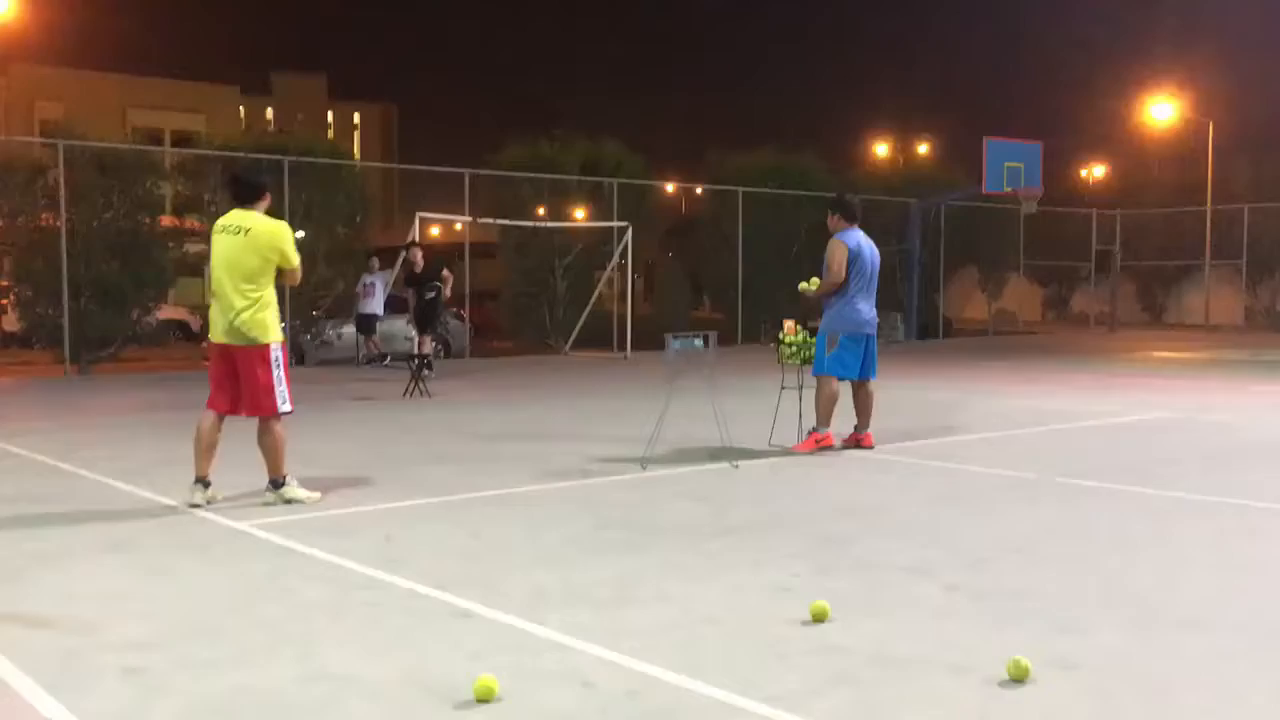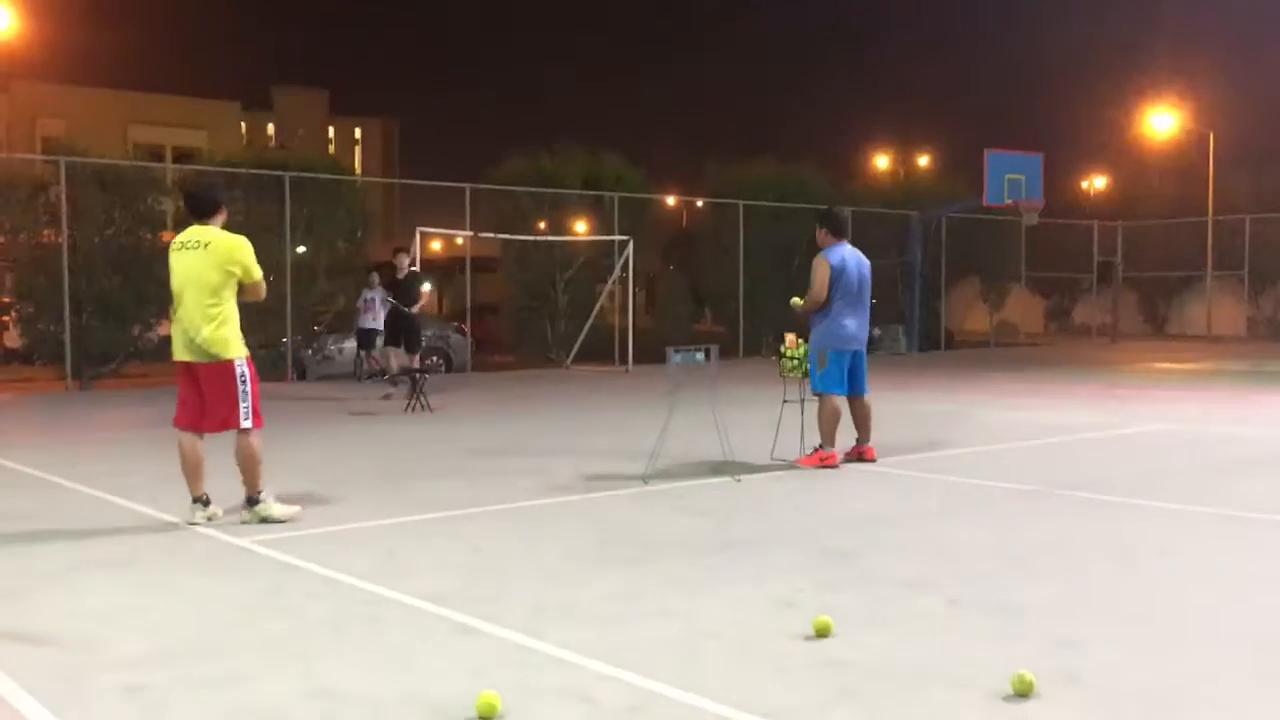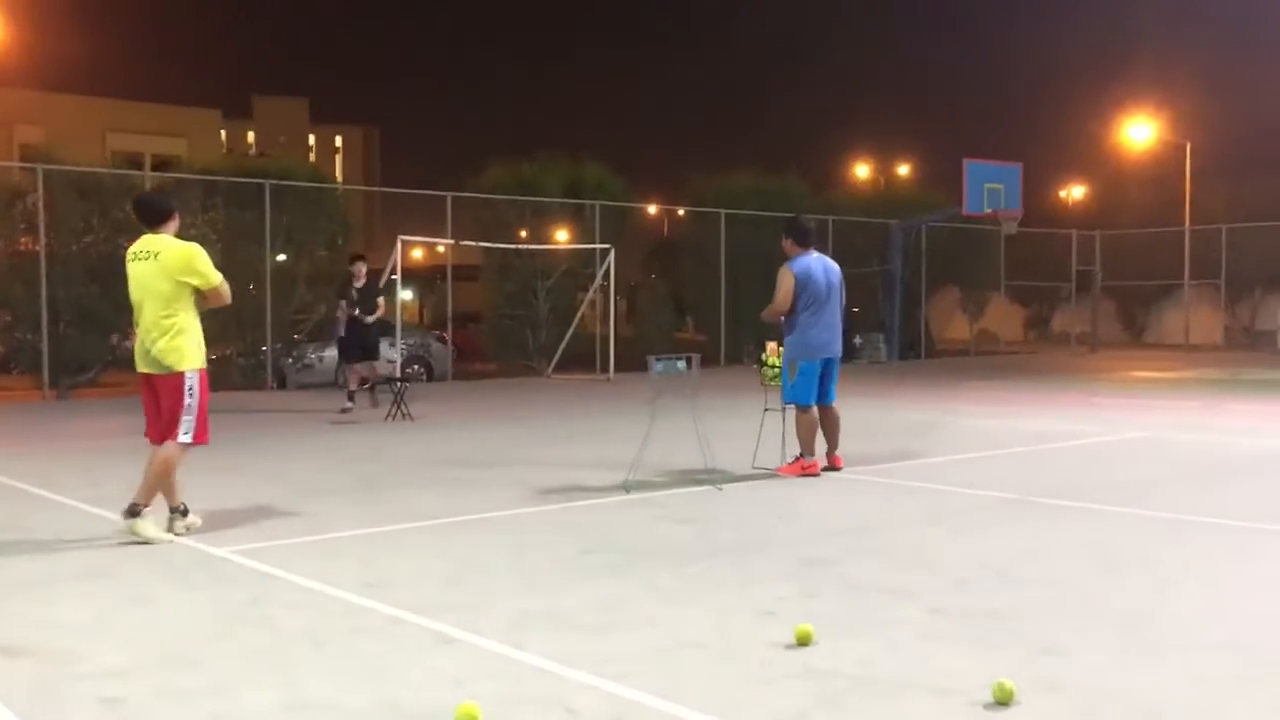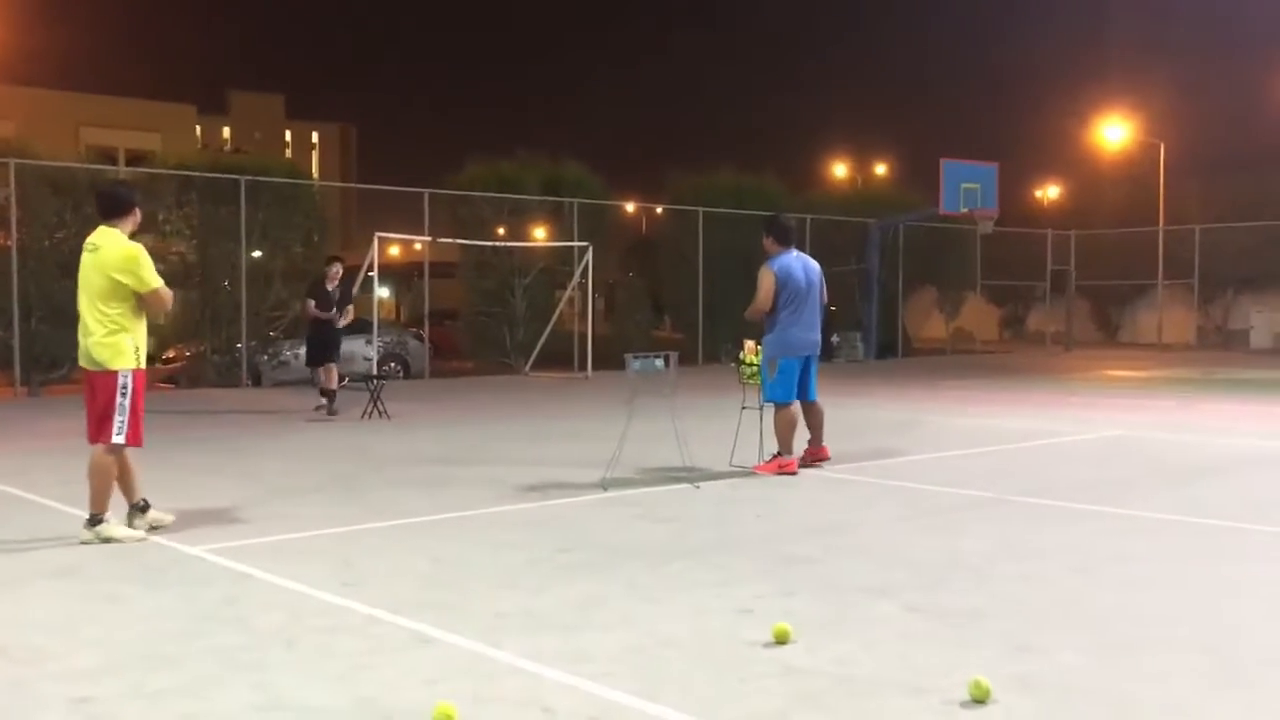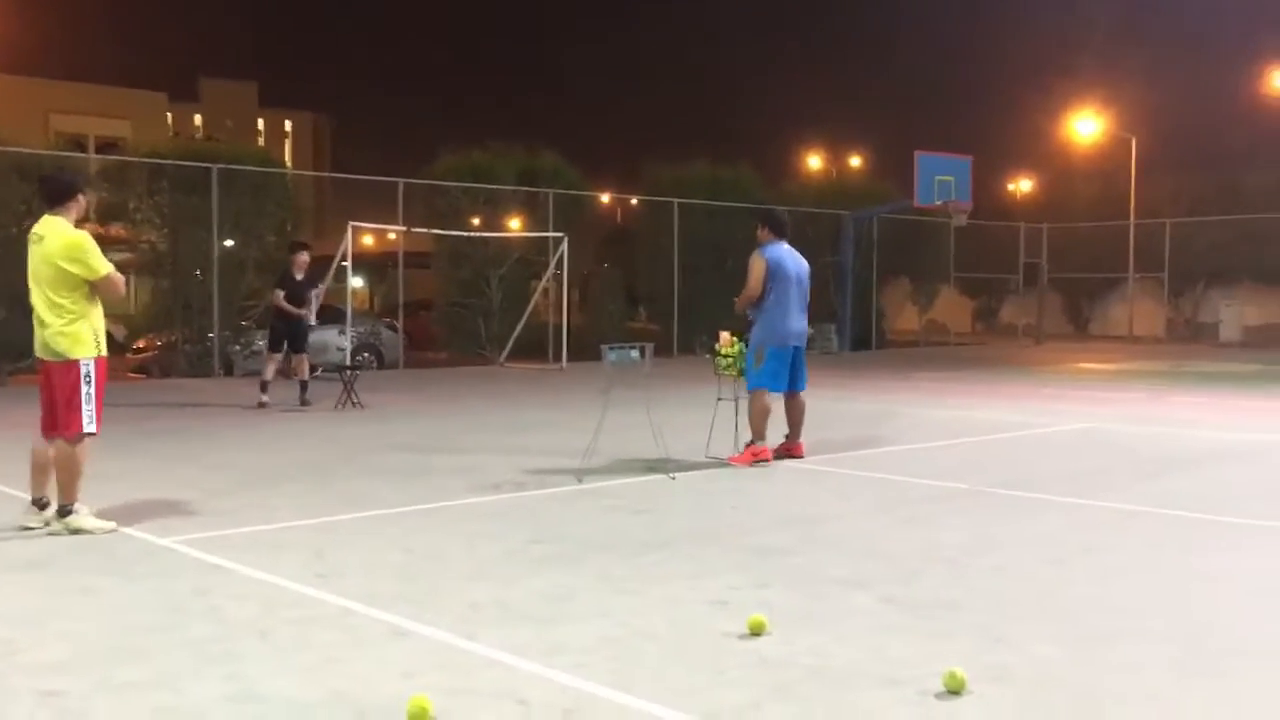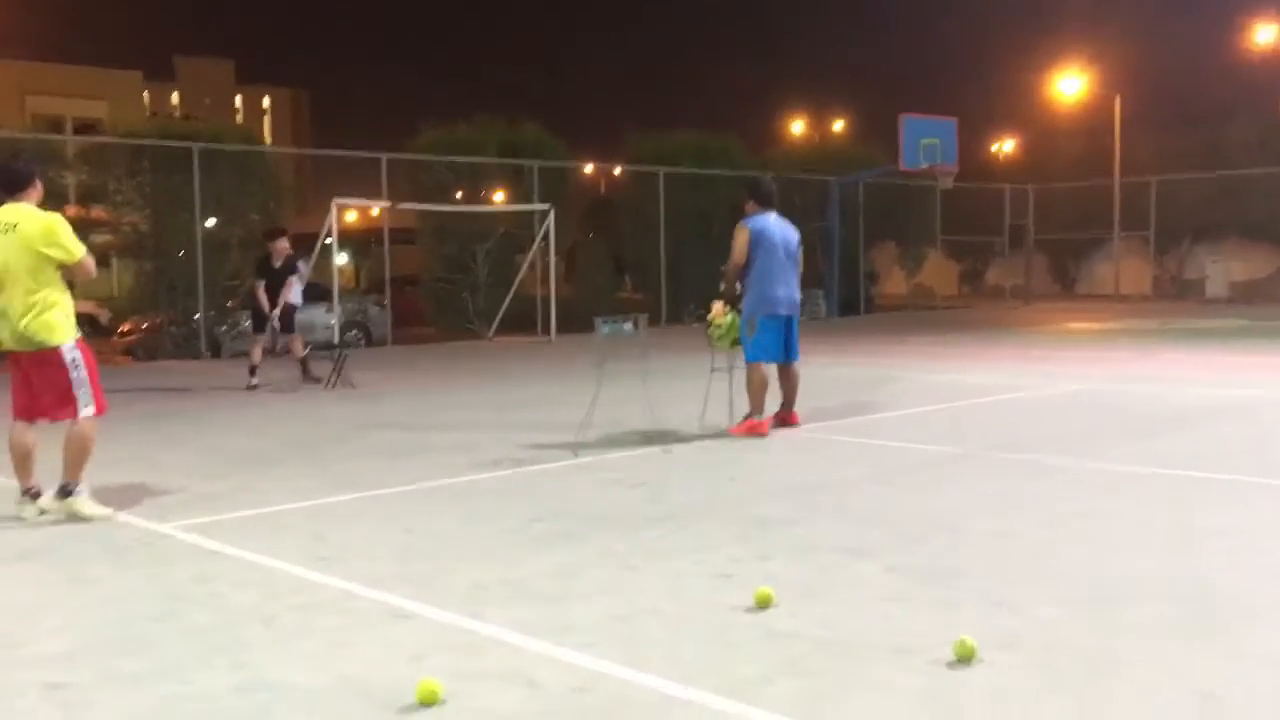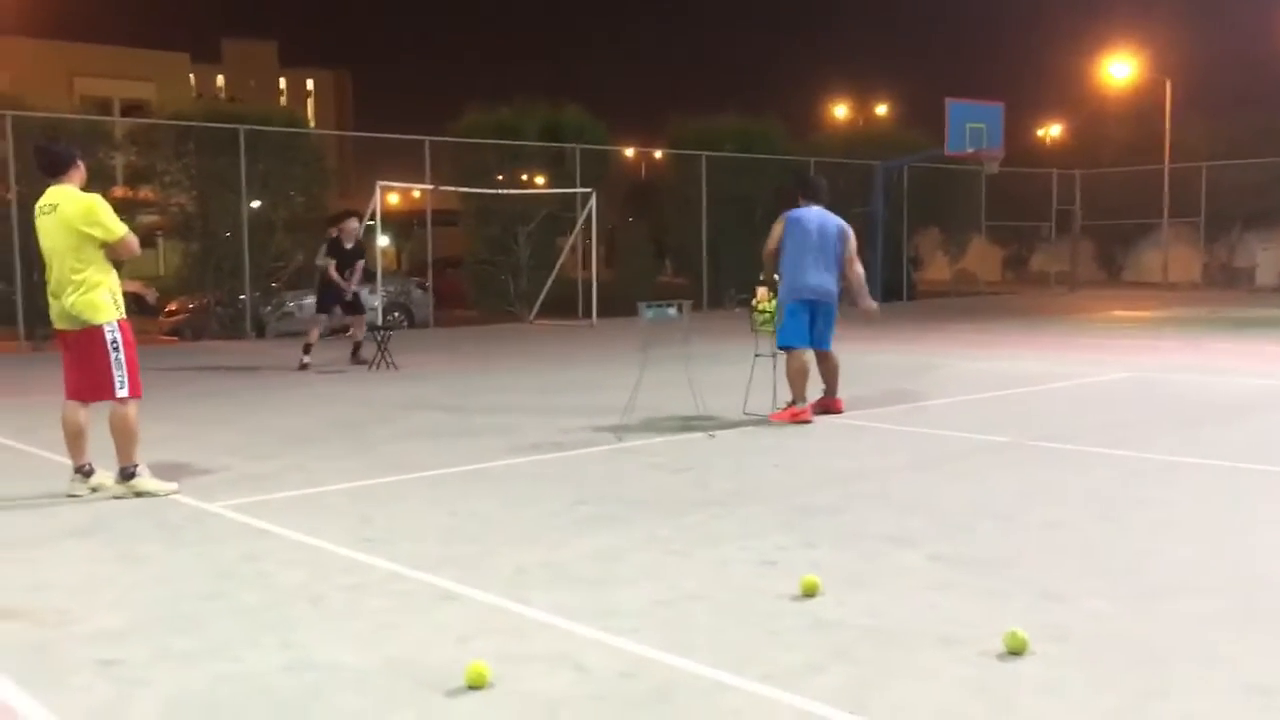
dt=0.4s
person 1, frame 1
left shoulder: (221, 227)
right shoulder: (275, 229)
right elbow: (294, 277)
left wrist: (260, 272)
left hip: (221, 330)
right hip: (258, 332)
left knee: (215, 410)
right knee: (272, 412)
left ankle: (200, 484)
right ankle: (279, 484)
person 1, frame 2
left shoulder: (177, 244)
right shoulder: (234, 244)
right elbow: (259, 292)
left wrist: (225, 288)
left hip: (185, 348)
right hip: (222, 347)
left knee: (190, 428)
right knee: (246, 425)
left ankle: (199, 502)
right ankle: (257, 500)
person 1, frame 3
left shoulder: (134, 254)
right shoulder: (187, 252)
right elbow: (223, 297)
left wrist: (187, 295)
left hip: (148, 357)
right hip: (179, 358)
left knee: (163, 438)
right knee: (176, 440)
left ankle: (179, 512)
right ankle: (135, 511)
person 1, frame 4
left shoulder: (93, 244)
right shoulder: (129, 251)
right elbow: (163, 303)
left wrist: (140, 295)
right wrist: (155, 292)
left hip: (96, 352)
right hip: (118, 356)
left knee: (110, 440)
right knee: (112, 441)
left ankle: (139, 508)
right ankle: (98, 521)
person 1, frame 5
left shoulder: (39, 233)
right shoulder: (74, 239)
right elbow: (116, 288)
left wrist: (88, 280)
right wrist: (102, 278)
left hip: (49, 344)
right hip: (77, 346)
left knee: (50, 431)
right knee: (75, 432)
left ankle: (39, 505)
right ankle: (68, 511)
person 1, frame 6
right shoulder: (48, 223)
right elbow: (87, 270)
right hip: (53, 332)
right knee: (85, 411)
left ankle: (30, 495)
right ankle: (70, 492)
person 1, frame 7
left shoulder: (44, 207)
right shoulder: (87, 203)
right elbow: (131, 248)
right wrist: (109, 243)
left hip: (66, 312)
right hip: (99, 311)
left knee: (76, 396)
right knee: (123, 394)
left ankle: (82, 473)
right ankle: (130, 474)
person 2, frame 1
left shoulder: (839, 241)
right shoulder: (870, 245)
left elbow: (836, 277)
left wrist: (816, 293)
right wrist: (824, 290)
left hip: (841, 320)
right hip: (866, 320)
left knee: (827, 375)
right knee: (862, 379)
left ankle: (822, 433)
right ankle: (862, 434)
person 2, frame 2
left shoulder: (825, 259)
right shoulder: (862, 259)
left elbow: (818, 296)
left wrist: (801, 308)
left hip: (830, 336)
right hip: (857, 335)
left knee: (828, 393)
right knee: (857, 393)
left ankle: (827, 452)
right ankle: (864, 446)
person 2, frame 3
left shoulder: (790, 270)
right shoulder: (832, 266)
left elbow: (780, 307)
right elbow: (840, 302)
left wrist: (766, 316)
left hip: (804, 345)
right hip: (831, 344)
left knee: (804, 403)
right knee: (826, 402)
left ankle: (808, 461)
right ankle: (832, 456)
person 2, frame 4
left shoulder: (771, 268)
right shoulder: (813, 264)
left elbow: (761, 306)
right elbow: (823, 300)
left wrist: (748, 314)
left hip: (782, 343)
right hip: (810, 340)
left knee: (783, 402)
right knee: (808, 398)
left ankle: (785, 459)
right ankle: (817, 448)
person 2, frame 5
left shoulder: (762, 255)
right shoulder: (800, 260)
left elbow: (753, 291)
left wrist: (739, 307)
left hip: (770, 333)
right hip: (797, 332)
left knee: (759, 388)
right knee: (793, 390)
left ankle: (758, 446)
right ankle: (793, 443)
person 2, frame 6
left shoulder: (747, 226)
right shoulder: (791, 230)
left elbow: (736, 262)
right elbow: (798, 269)
left wrist: (729, 283)
left hip: (761, 302)
right hip: (789, 301)
left knee: (756, 360)
right knee: (787, 360)
left ankle: (756, 419)
right ankle: (788, 412)
person 2, frame 7
left shoulder: (788, 218)
right shoulder: (841, 225)
left elbow: (769, 250)
right elbow: (852, 264)
left wrist: (772, 272)
right wrist: (863, 298)
left hip: (795, 290)
right hip: (827, 291)
left knee: (796, 347)
right knee: (822, 347)
left ankle: (799, 406)
right ankle: (831, 398)
